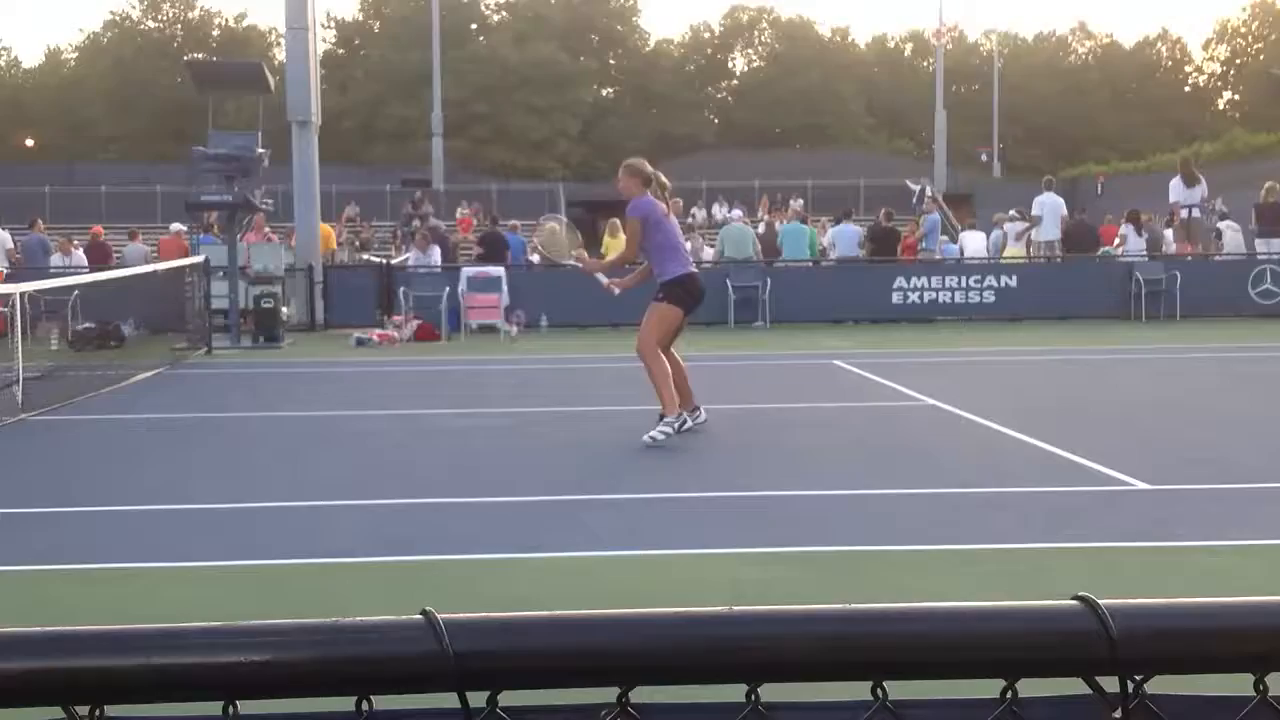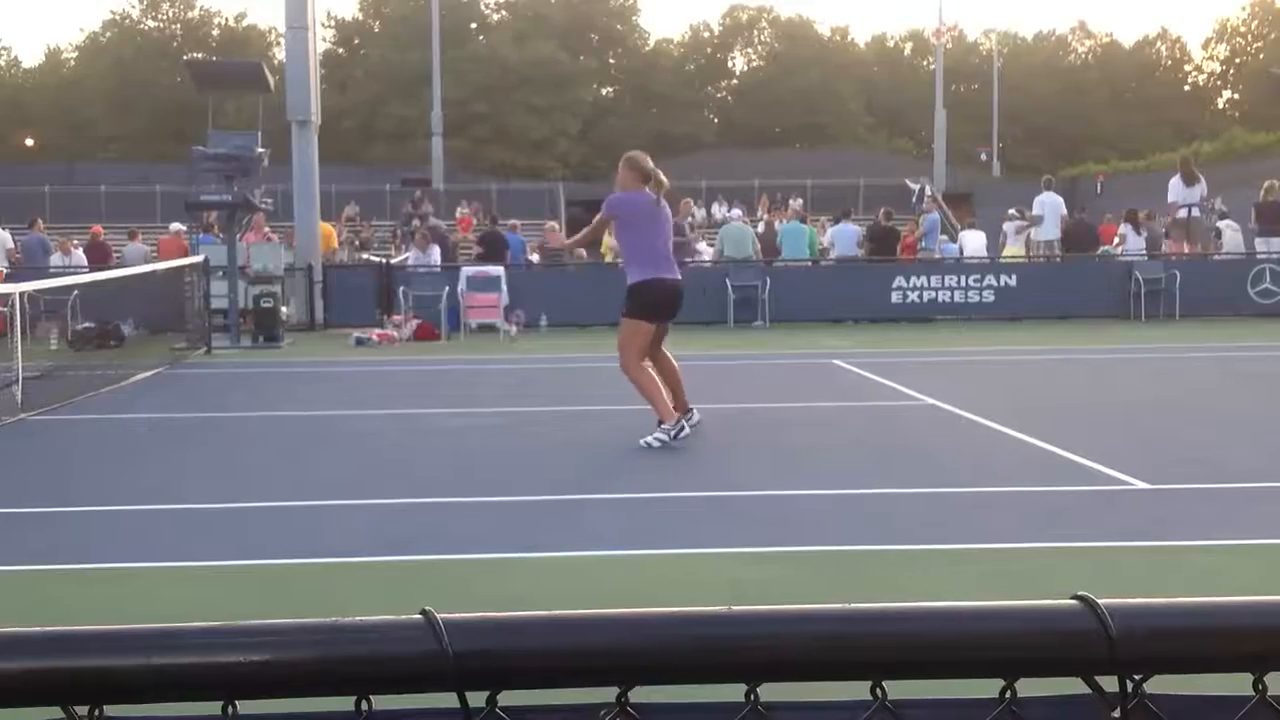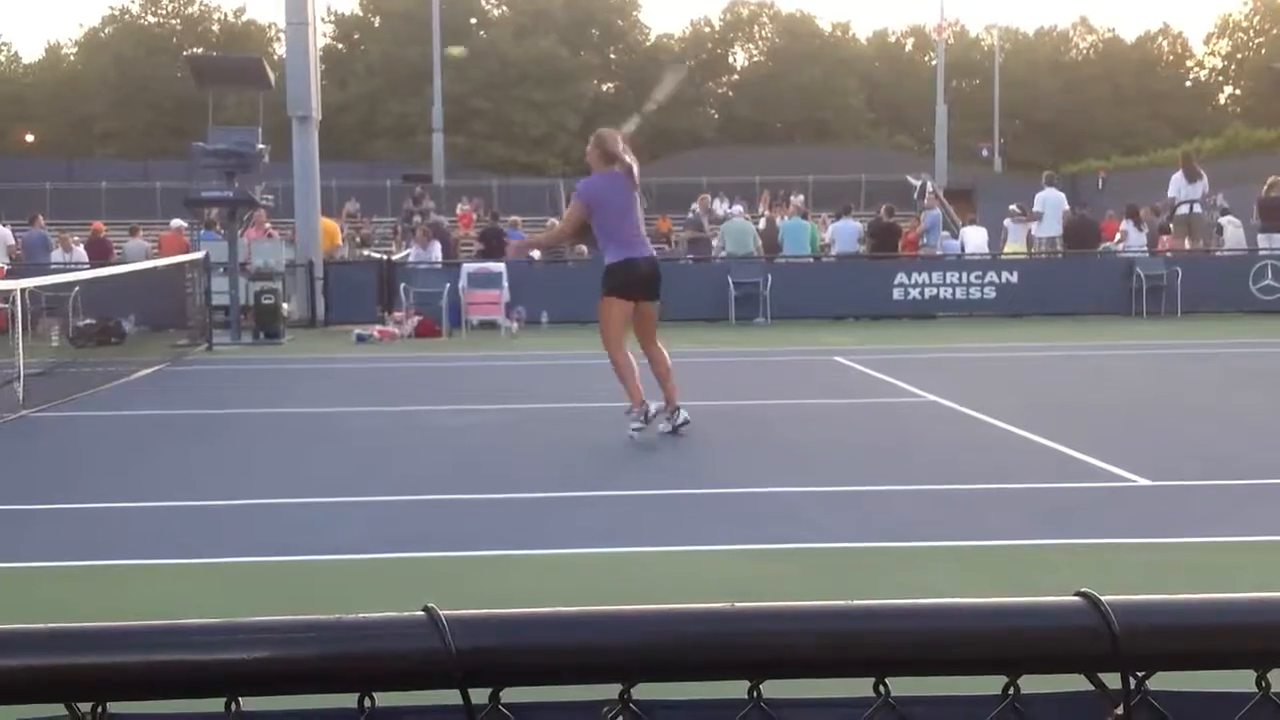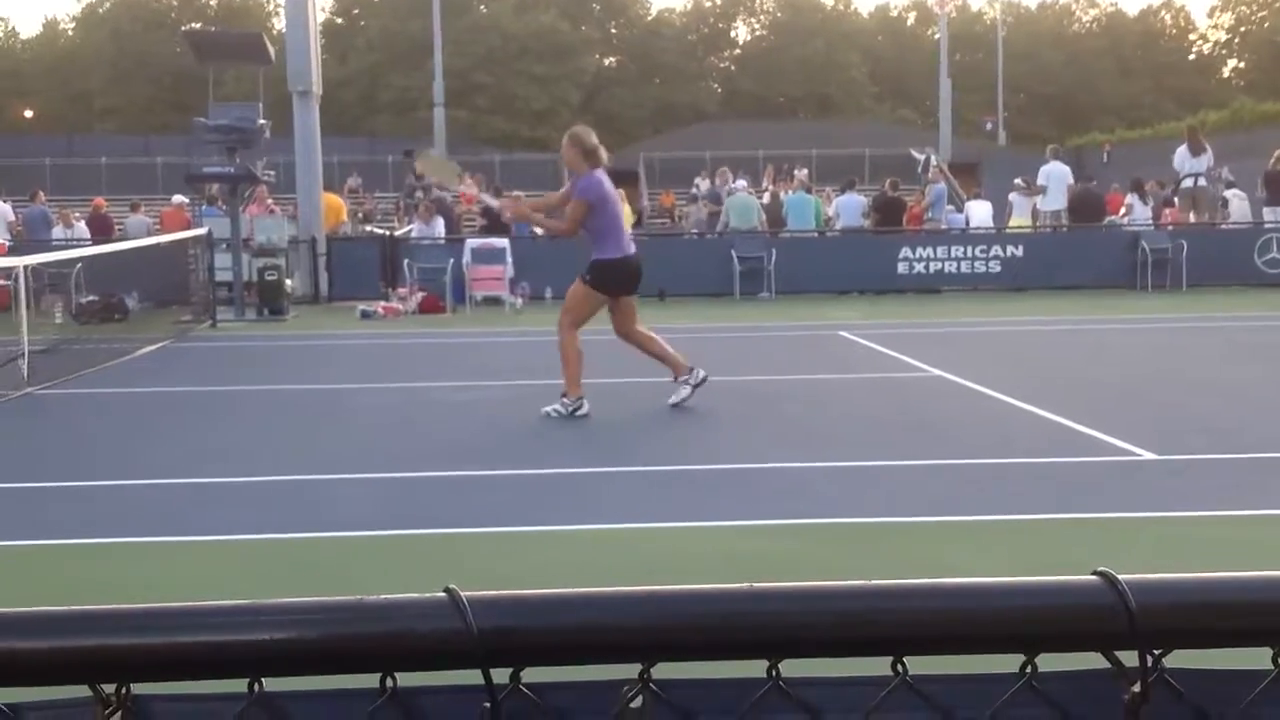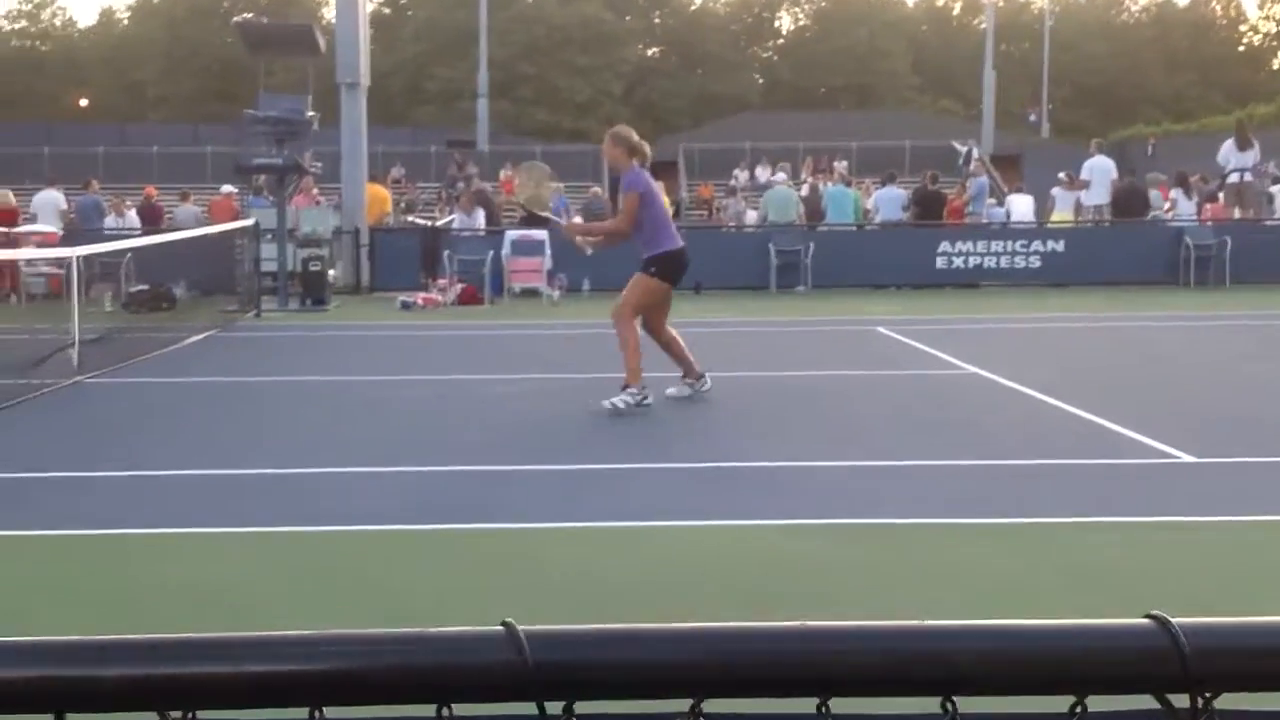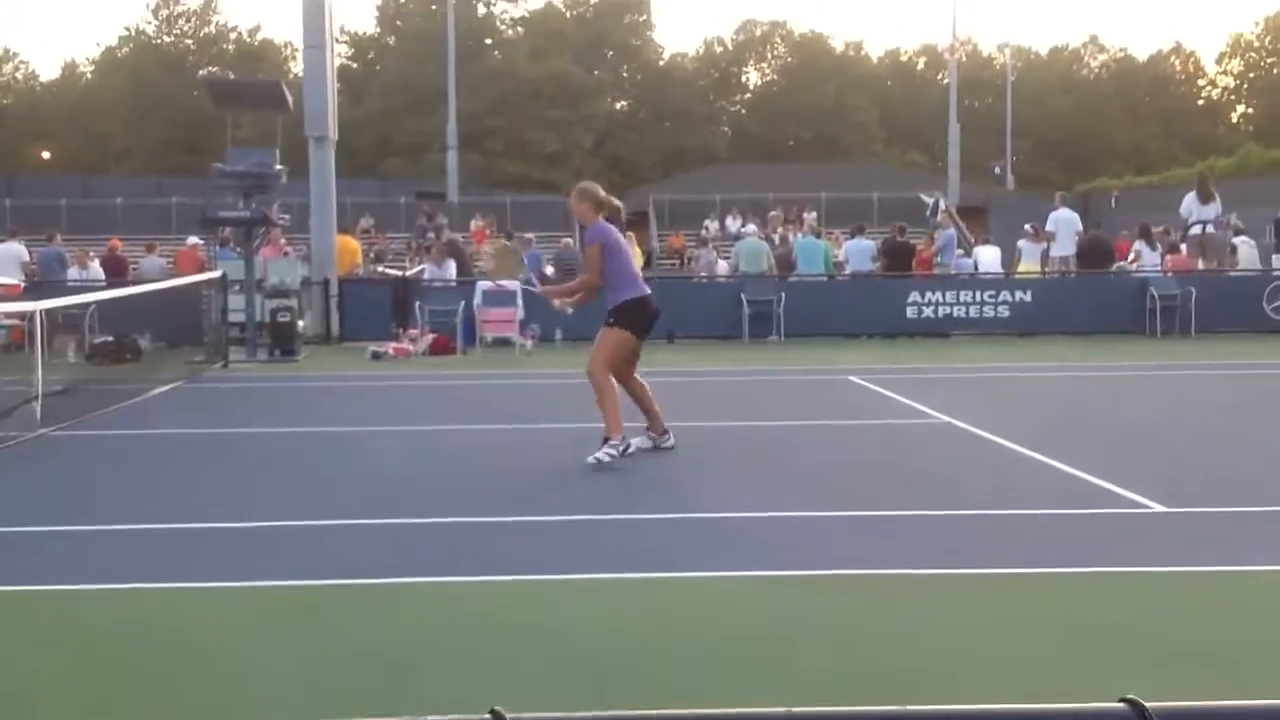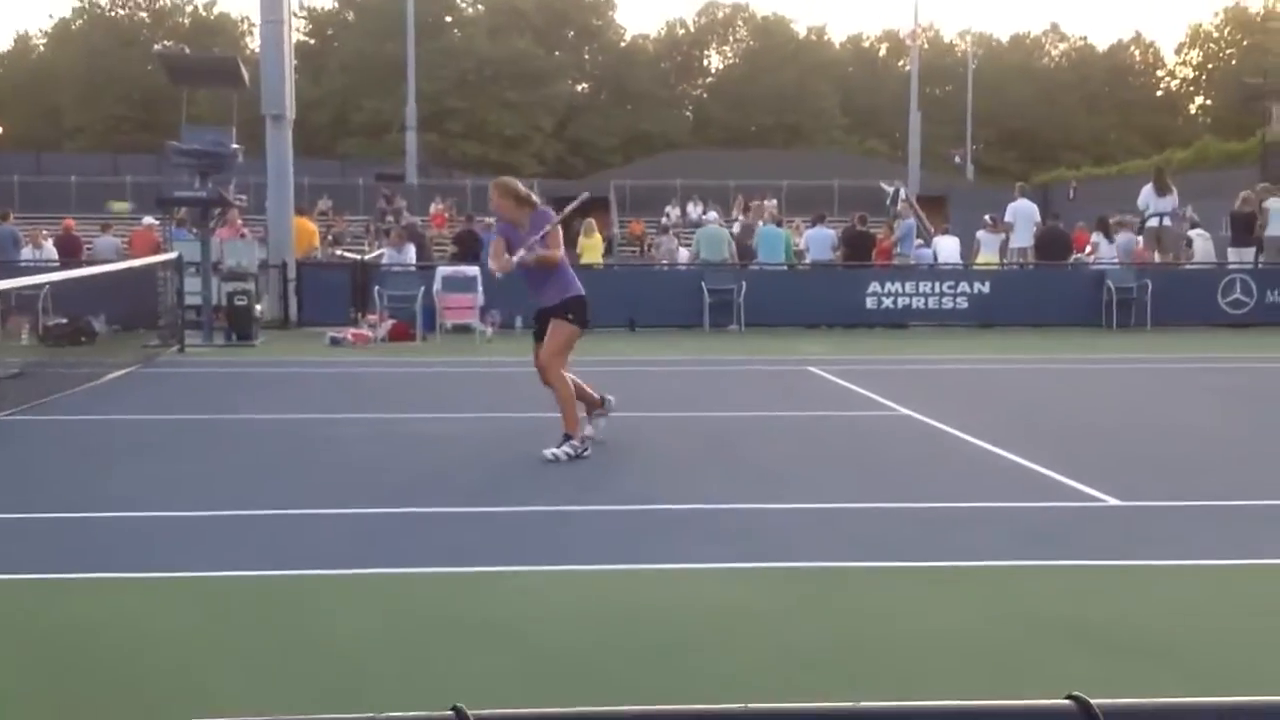
dt=0.3s
person 1, frame 1
left shoulder: (638, 206)
right shoulder: (660, 206)
left elbow: (629, 254)
left wrist: (599, 266)
right wrist: (625, 282)
left hip: (678, 285)
right hip: (687, 283)
left knee: (647, 348)
right knee: (661, 348)
left ankle: (673, 416)
right ankle: (690, 408)
person 1, frame 2
left shoulder: (617, 201)
right shoulder: (661, 206)
left elbow: (592, 234)
left wrist: (567, 244)
left hip: (645, 289)
right hip: (672, 286)
left knee: (631, 361)
right knee: (653, 351)
left ankle: (670, 423)
right ankle: (684, 410)
person 1, frame 3
left shoulder: (588, 187)
right shoulder: (626, 177)
left elbow: (564, 234)
left wrist: (525, 245)
right wrist: (621, 150)
left hip: (620, 269)
right hip: (647, 265)
left knee: (614, 344)
right knee: (649, 342)
left ankle: (639, 404)
right ankle: (673, 408)
person 1, frame 4
left shoulder: (586, 186)
right shoulder: (592, 176)
left elbow: (567, 229)
right elbow: (557, 200)
left wrist: (527, 216)
right wrist: (523, 206)
left hip: (608, 267)
right hip: (626, 262)
left knee: (566, 325)
right knee: (627, 329)
left ankle: (573, 398)
right ankle: (686, 373)
person 1, frame 5
left shoulder: (632, 179)
right shoulder: (633, 177)
left elbow: (623, 225)
right elbow: (626, 228)
left wrist: (582, 229)
right wrist: (594, 241)
left hip: (665, 258)
right hip: (665, 257)
left knee: (622, 315)
right knee: (654, 325)
left ankle: (634, 387)
right ankle: (695, 377)
person 1, frame 6
left shoulder: (595, 231)
right shoulder: (604, 231)
left elbow: (591, 279)
right elbow: (599, 281)
left wrist: (555, 291)
right wrist: (572, 301)
left hip: (630, 308)
right hip: (639, 306)
left knee: (597, 369)
right knee: (623, 374)
left ankle: (616, 440)
right ankle: (659, 432)
person 1, frame 7
left shoulder: (542, 216)
right shoulder: (502, 230)
left elbow: (557, 256)
right elbow: (496, 260)
left wrist: (536, 255)
right wrist: (502, 264)
left hip: (569, 301)
right hip: (545, 307)
left knee: (549, 365)
right knee: (550, 374)
left ankle: (575, 439)
right ankle: (599, 403)
